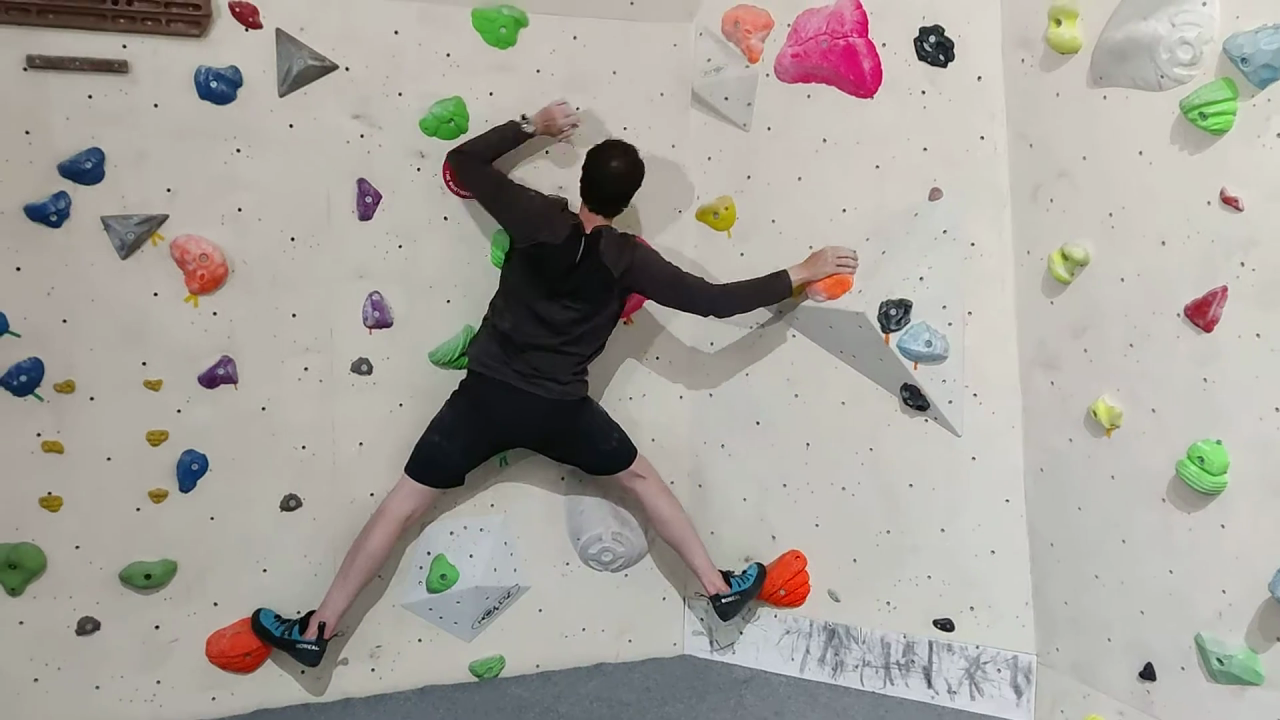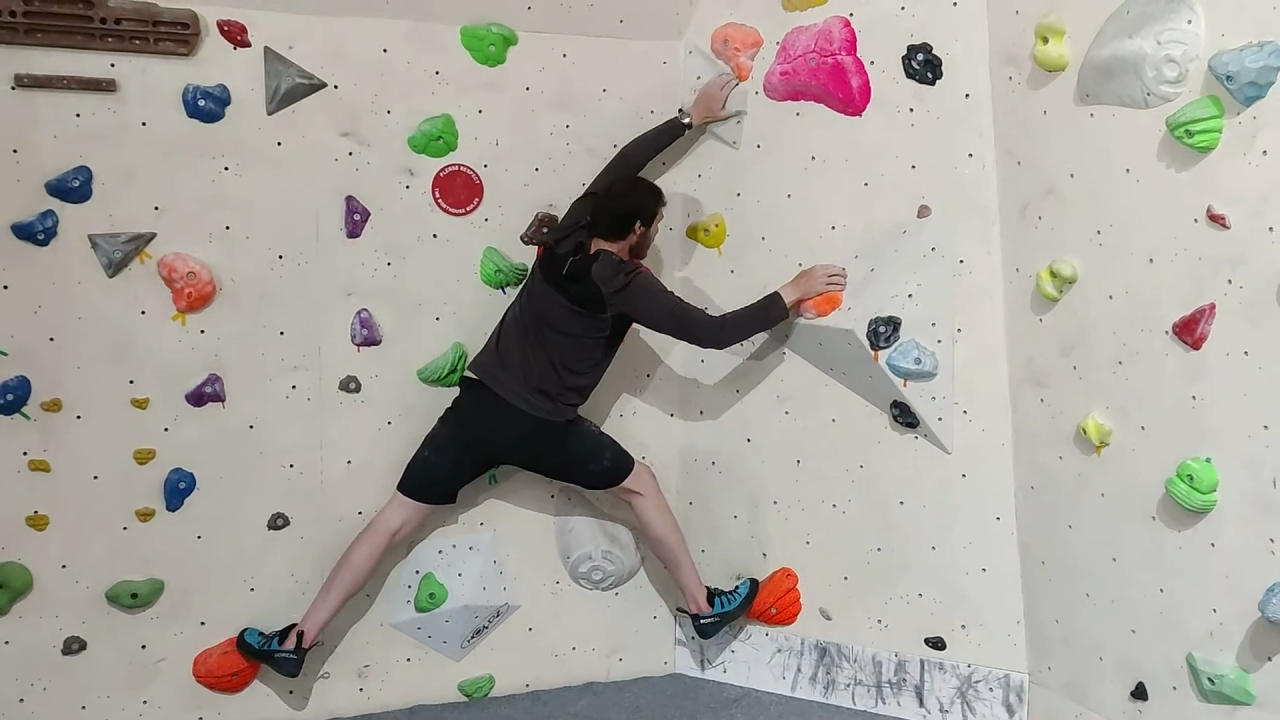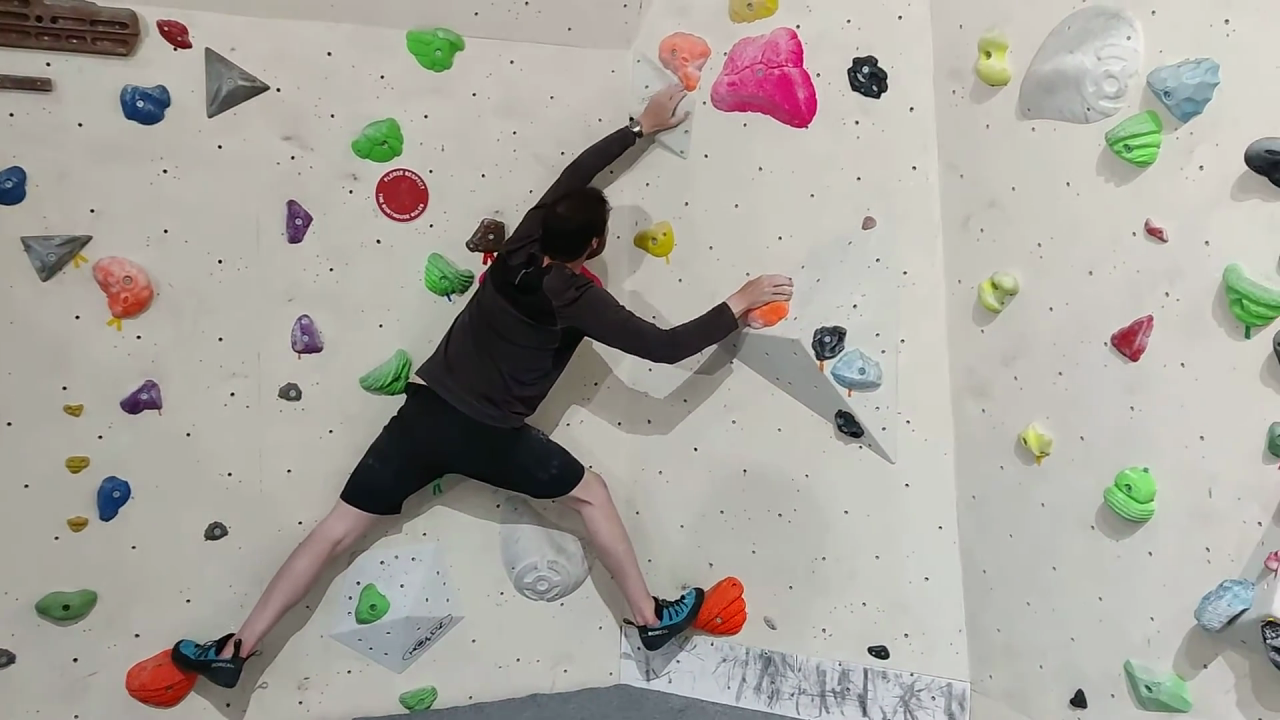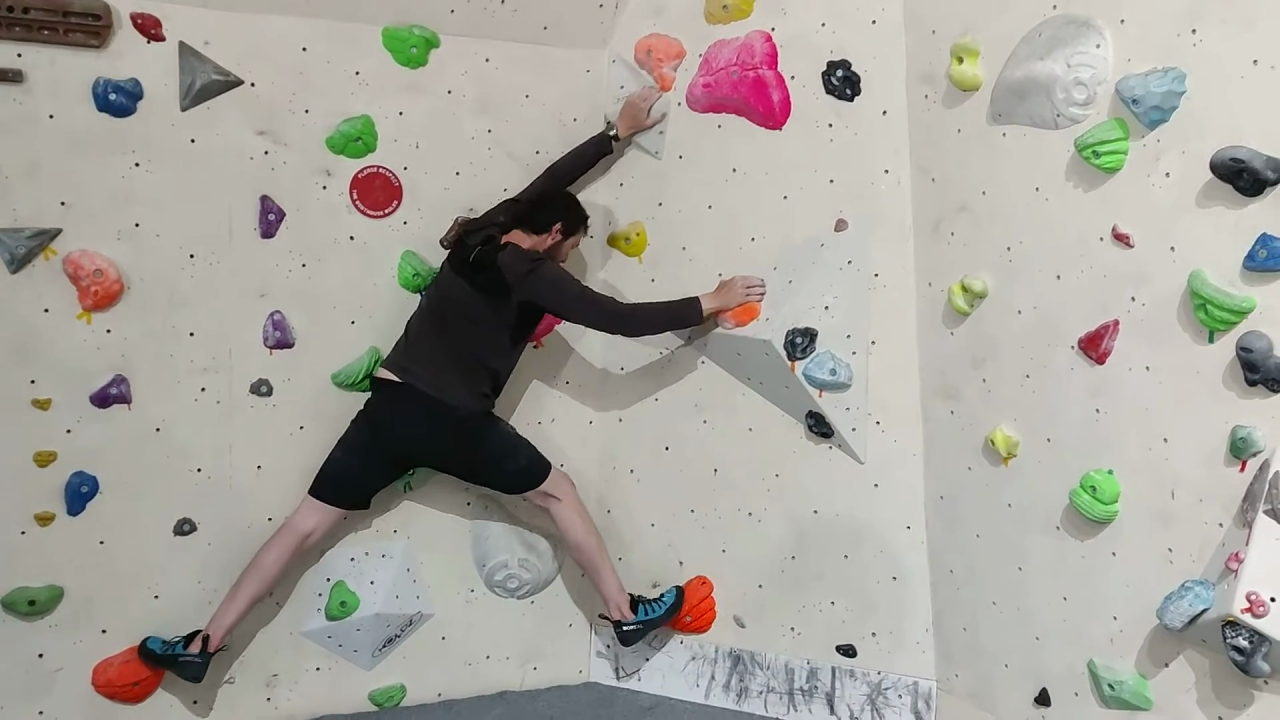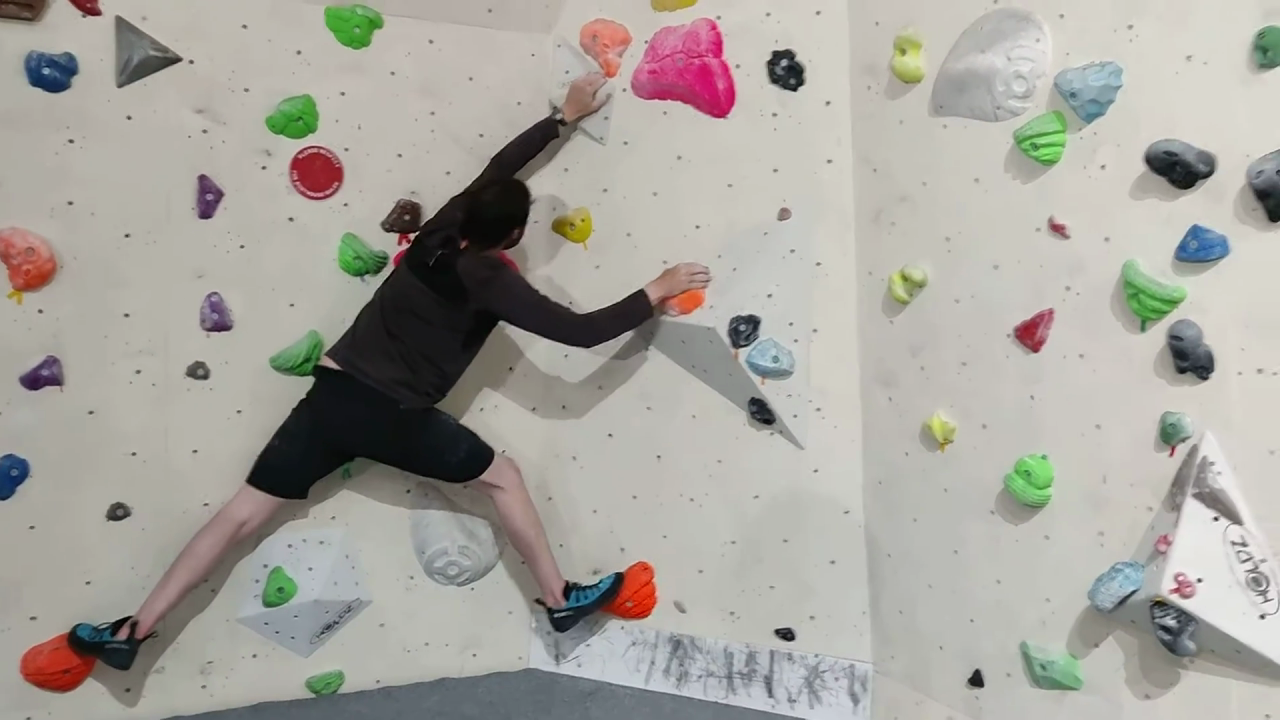
dt=1s
person 1, frame 1
left shoulder: (537, 218)
right shoulder: (626, 257)
left elbow: (462, 163)
right elbow: (714, 300)
left wrist: (534, 125)
right wrist: (801, 274)
left hip: (487, 395)
right hip: (560, 409)
left knee: (403, 503)
right knee: (641, 476)
left ankle: (317, 629)
right ankle: (718, 587)
person 1, frame 2
left shoulder: (569, 234)
right shoulder: (625, 285)
left elbow: (624, 162)
right elbow: (714, 332)
left wrist: (689, 119)
right wrist: (792, 294)
left hip: (478, 407)
right hip: (542, 429)
left knee: (393, 520)
right knee: (641, 486)
left ankle: (297, 640)
right ankle: (701, 606)
person 1, frame 3
left shoulder: (523, 243)
right shoulder: (576, 299)
left elbow: (574, 172)
right elbow: (666, 346)
left wrist: (640, 127)
right wrist: (739, 304)
left hip: (424, 414)
right hip: (486, 436)
left knee: (336, 530)
right knee: (591, 493)
left ankle: (236, 649)
right ankle: (648, 618)
person 1, frame 4
left shoulder: (479, 233)
right shoulder: (533, 275)
left elbow: (548, 179)
right elbow: (626, 320)
left wrist: (616, 133)
right wrist: (710, 303)
left hip: (389, 406)
right hip: (452, 423)
left knee: (304, 525)
right knee: (558, 491)
left ankle: (203, 644)
right ankle: (623, 613)
person 1, frame 5
left shoulder: (442, 228)
right shoulder: (491, 281)
left elbow: (499, 166)
right elbow: (582, 330)
left wrist: (564, 116)
right wrist: (657, 292)
left hip: (332, 395)
right hip: (392, 418)
left knee: (241, 513)
right knee: (504, 477)
left ankle: (132, 631)
right ankle: (558, 599)
